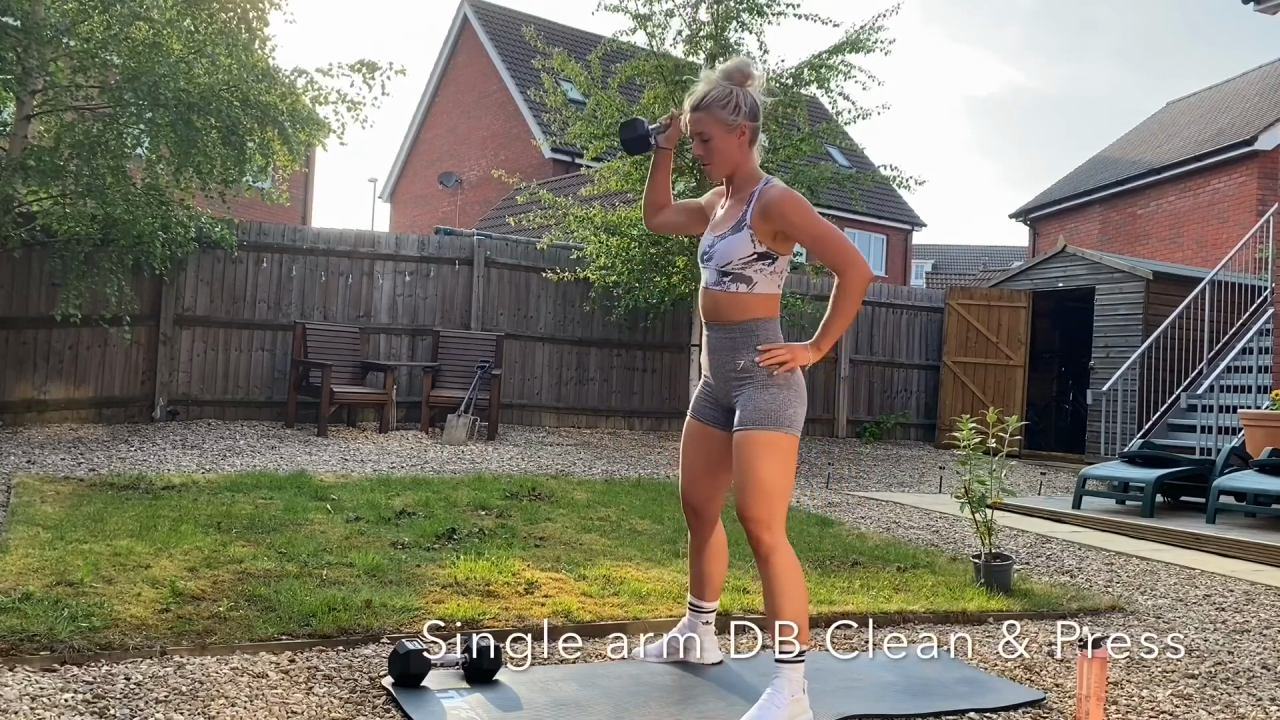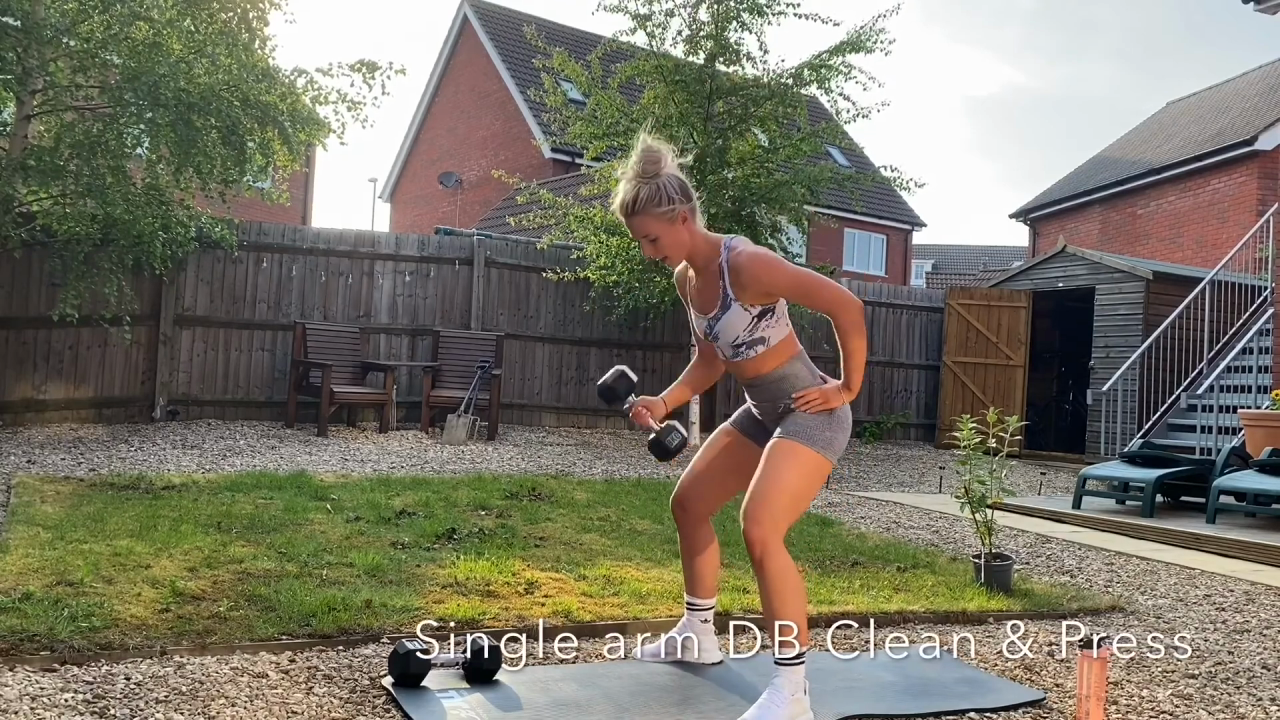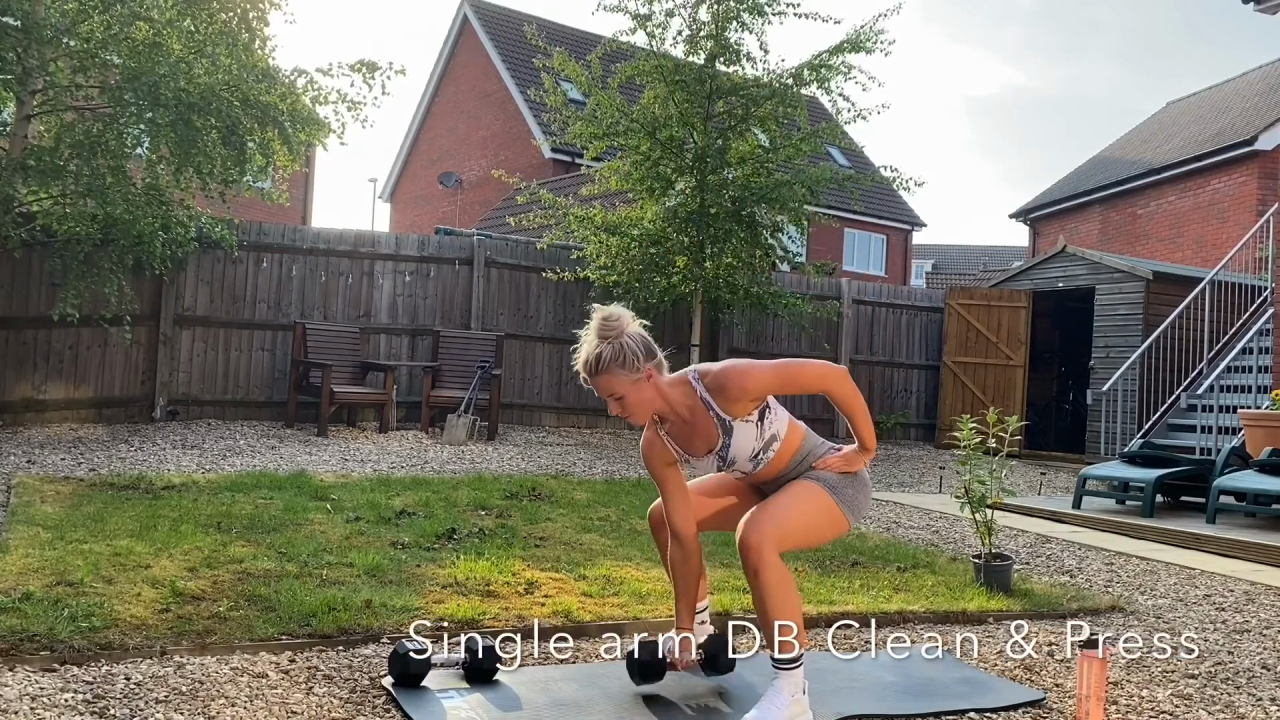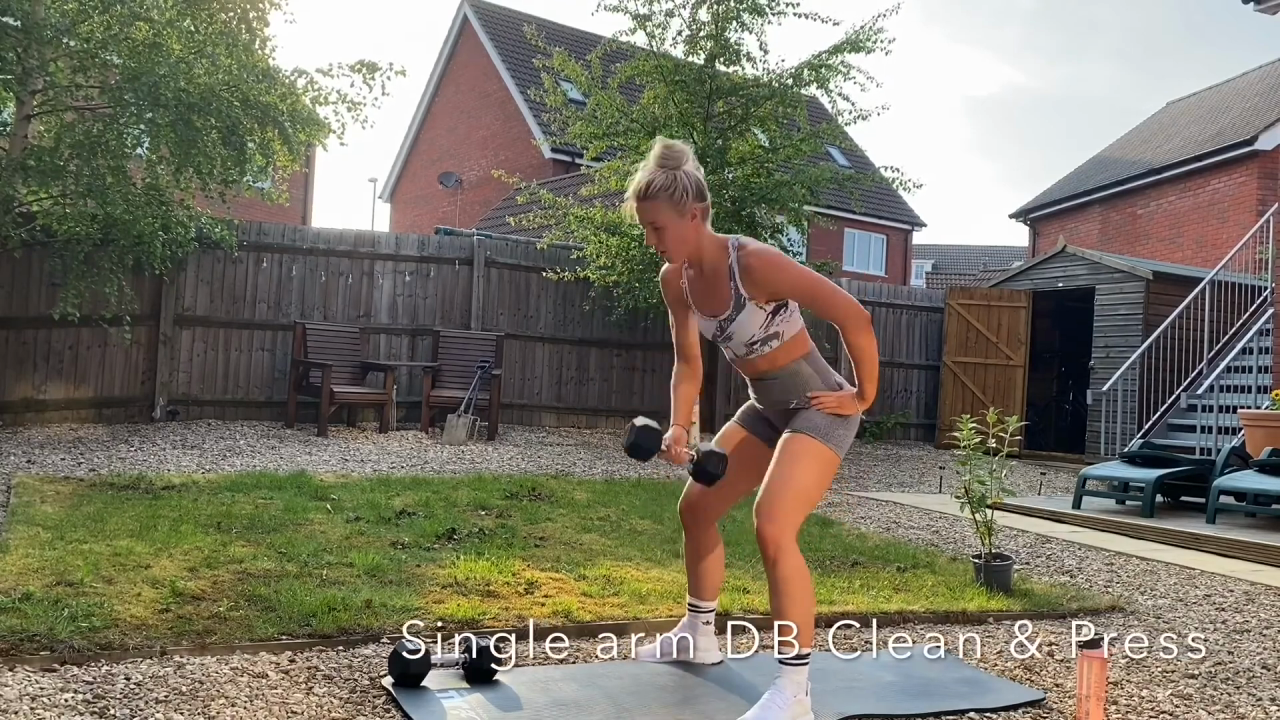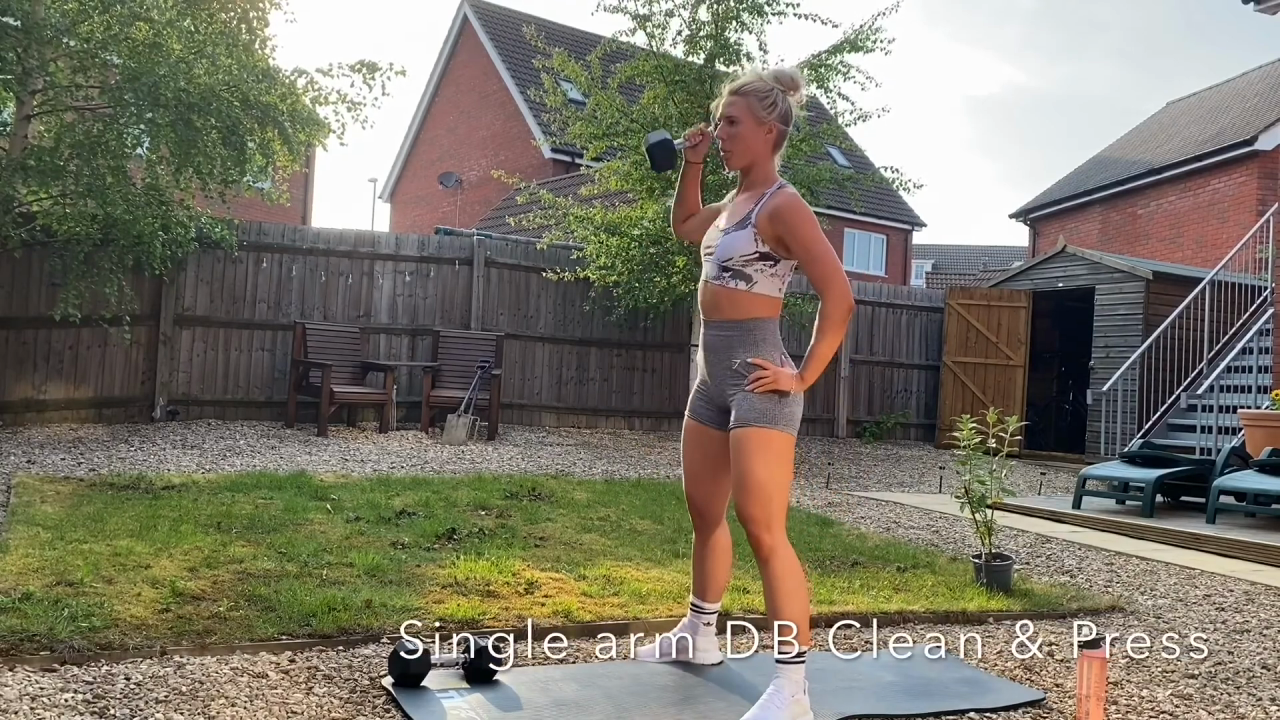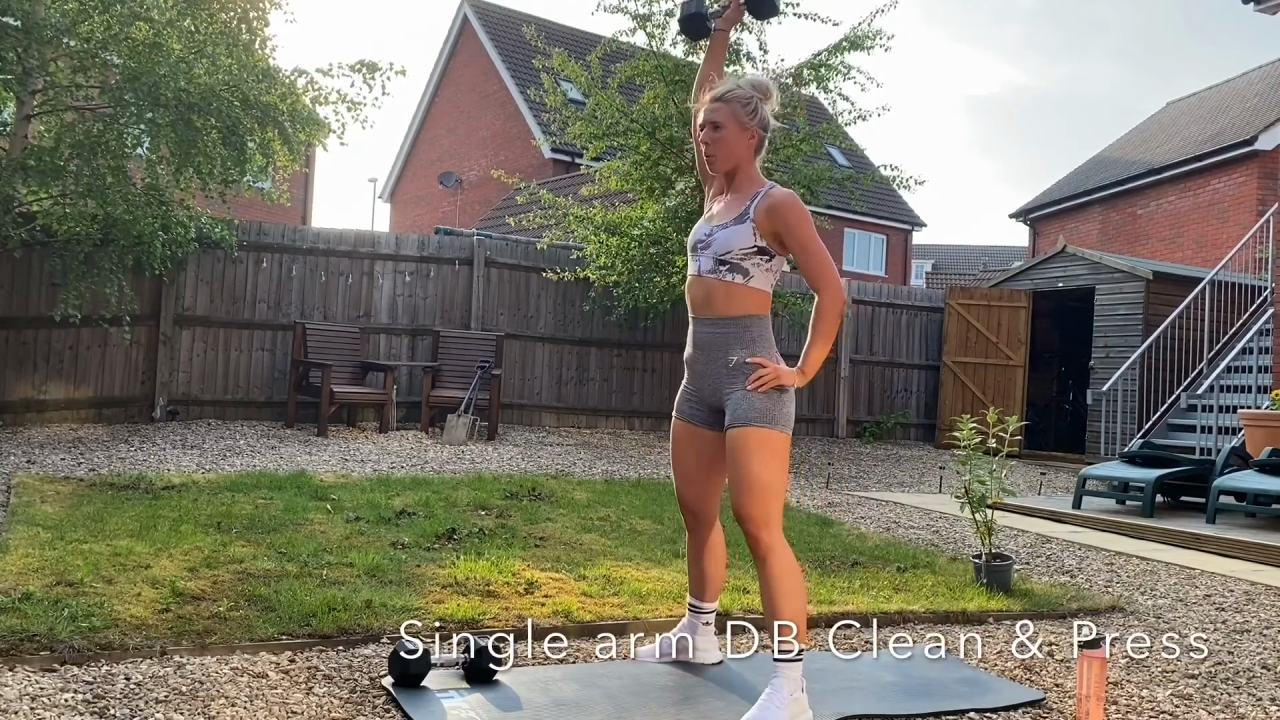
dt=0.4s
person 1, frame 1
left shoulder: (776, 201)
right shoulder: (718, 200)
left elbow: (855, 271)
right elbow: (657, 217)
left wrist: (817, 349)
right wrist: (662, 158)
left hip: (765, 377)
right hip: (716, 378)
left knee: (761, 527)
right knee: (698, 509)
right ankle: (699, 636)
person 1, frame 2
left shoulder: (744, 263)
right shoulder: (686, 278)
left elbow: (845, 307)
right elbow: (707, 365)
left wrist: (852, 388)
right wrist: (661, 403)
left hip: (814, 412)
right hip: (762, 411)
left knee: (760, 527)
right knee: (689, 501)
right ankle: (698, 633)
person 1, frame 3
left shoulder: (724, 382)
right shoulder: (656, 444)
left elbow: (834, 375)
right elbow: (683, 537)
left wrist: (867, 450)
right wrist: (683, 633)
left hip: (832, 479)
right hip: (770, 484)
left knee: (756, 538)
right knee: (662, 518)
right ankle: (699, 632)
person 1, frame 4
left shoulder: (757, 263)
right shoulder: (675, 279)
left elbow: (854, 315)
right elbow: (687, 362)
left wrist: (864, 395)
right wrist: (680, 429)
left hip: (814, 404)
right hip: (763, 405)
left knee: (772, 531)
right knee: (695, 508)
right ankle: (698, 633)
person 1, frame 5
left shoulder: (784, 205)
right shoulder: (734, 201)
left elbow: (839, 297)
right elbow: (686, 229)
left wrist: (805, 377)
right wrist: (691, 163)
left hip: (757, 380)
right hip: (712, 374)
left knee: (762, 529)
right knee: (704, 513)
right ankle: (700, 636)
person 1, frame 6
left shoulder: (777, 205)
right shoulder: (716, 193)
left elbow: (833, 294)
right elbow: (697, 101)
left wrist: (803, 373)
left hip: (752, 379)
right hip: (700, 375)
left knee: (759, 527)
right knee: (696, 512)
right ankle: (698, 634)
